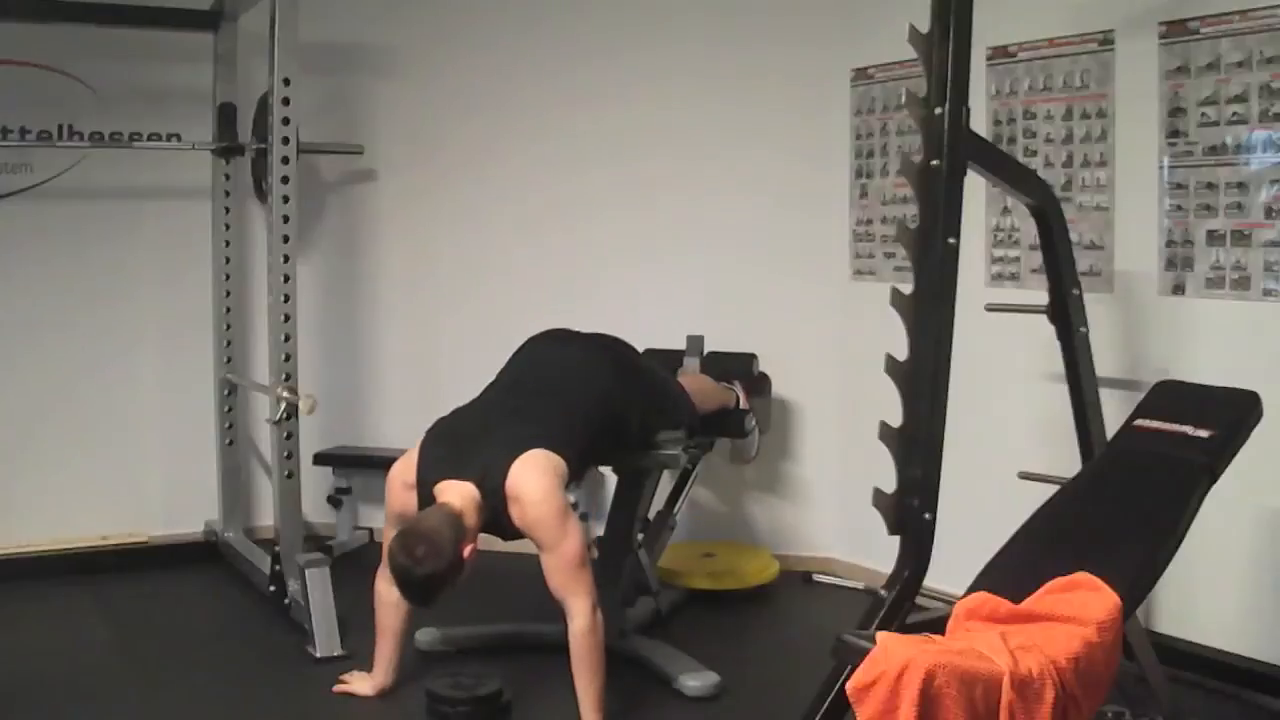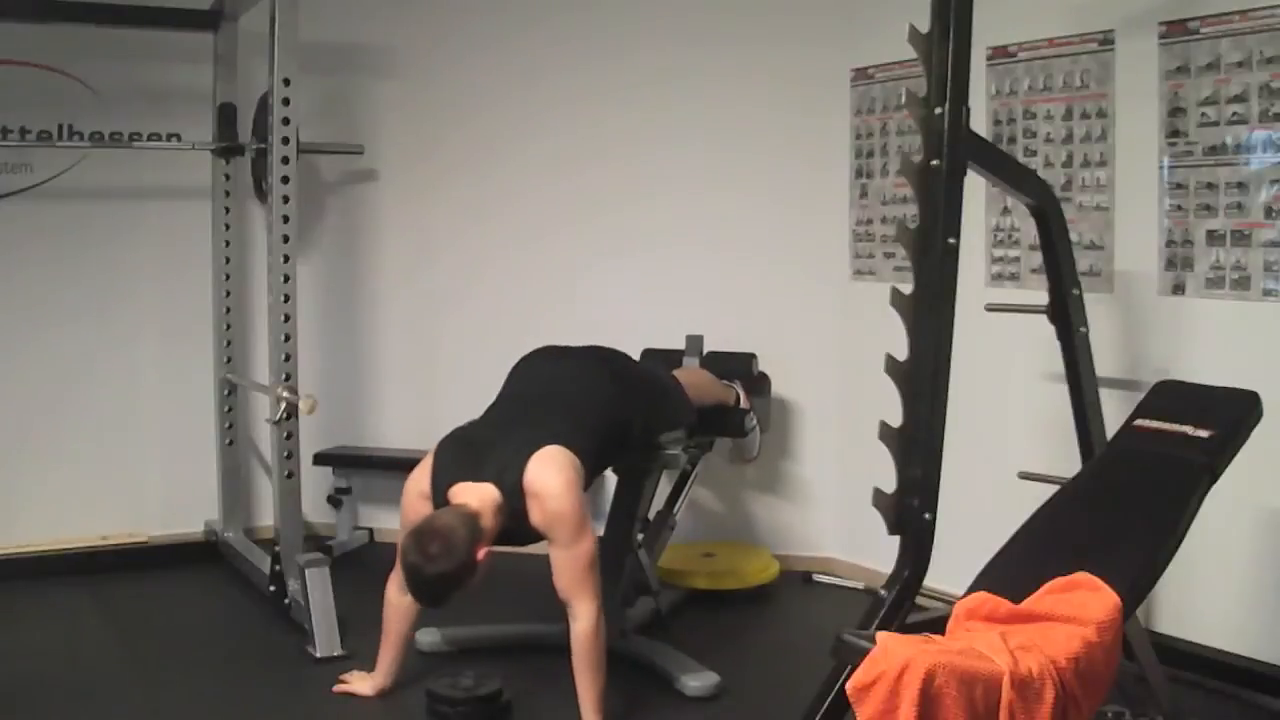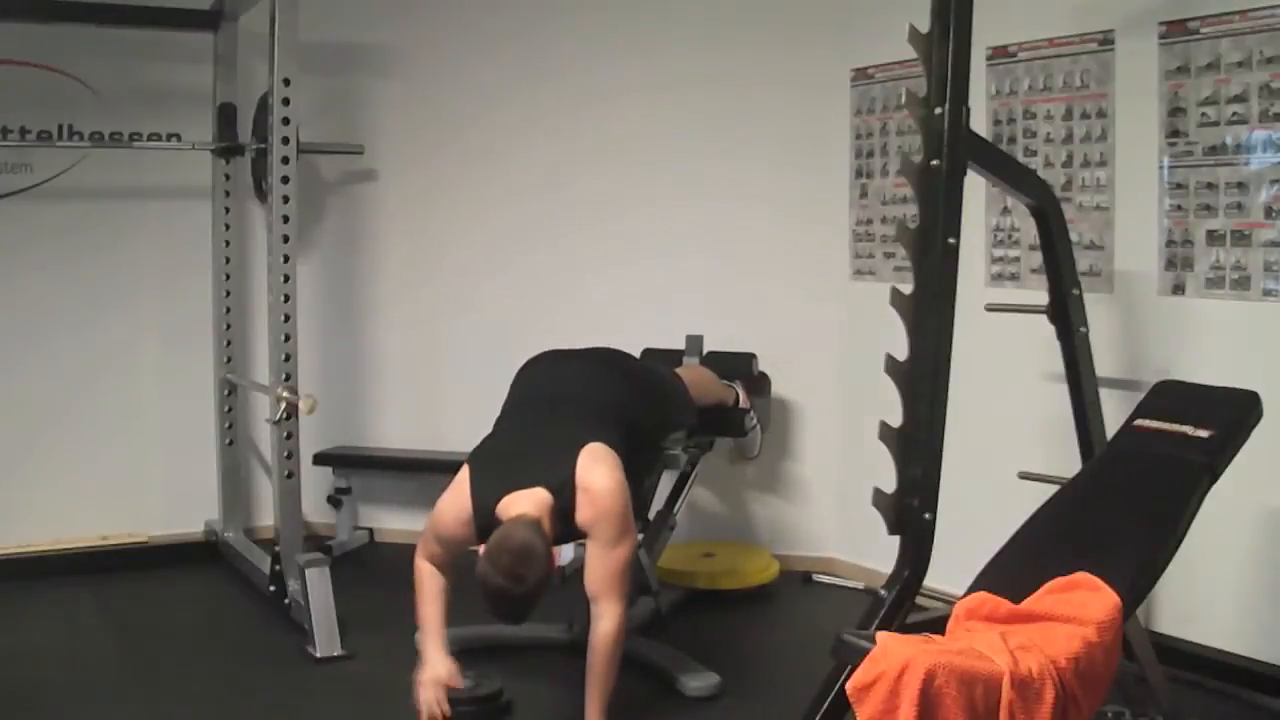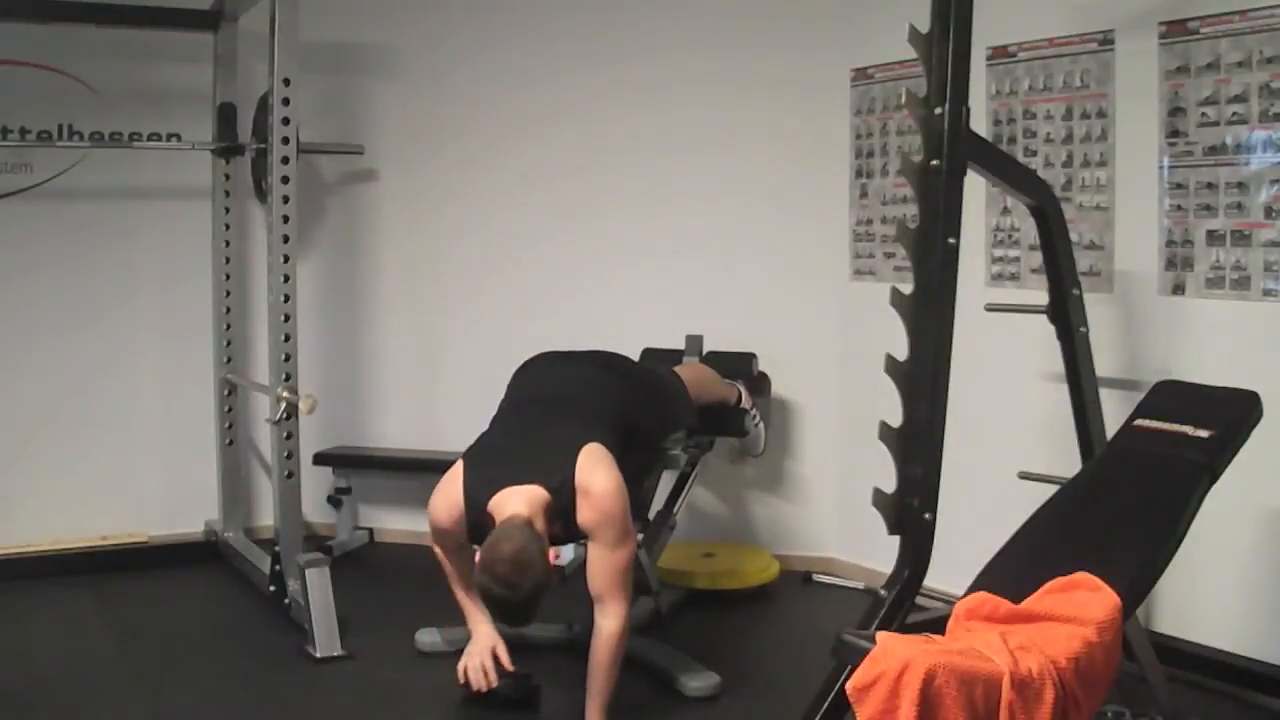
dt=0.4s
person 1, frame 1
left shoulder: (530, 494)
right shoulder: (406, 480)
left elbow: (581, 609)
right elbow: (390, 579)
right wrist: (381, 677)
left hip: (607, 376)
right hip: (539, 358)
left knee: (681, 402)
left ankle: (734, 399)
person 1, frame 2
left shoulder: (548, 491)
right shoulder: (423, 489)
left elbow: (584, 612)
right elbow: (402, 584)
right wrist: (381, 676)
left hip: (612, 385)
right hip: (539, 371)
left knee: (675, 390)
left ankle: (734, 398)
person 1, frame 3
left shoulder: (599, 491)
right shoulder: (459, 508)
left elbow: (607, 613)
right elbow: (428, 560)
right wrist: (434, 653)
left hip: (620, 383)
left knee: (680, 385)
left ankle: (734, 398)
person 1, frame 4
left shoulder: (597, 492)
right shoulder: (450, 503)
left elbow: (611, 613)
right elbow: (447, 547)
right wrist: (481, 628)
left hip: (618, 385)
right hip: (538, 376)
left knee: (679, 385)
left ankle: (738, 397)
